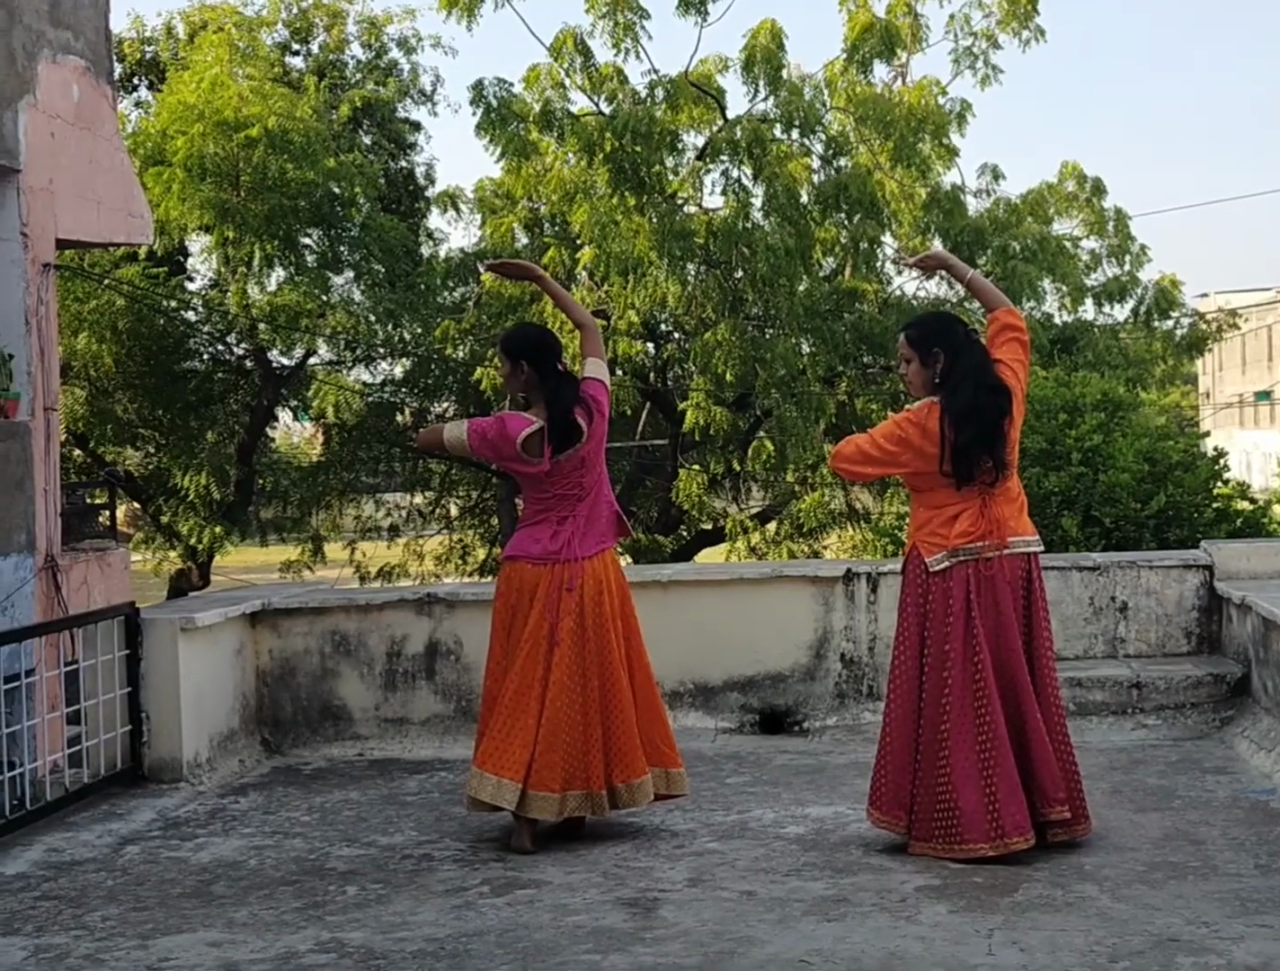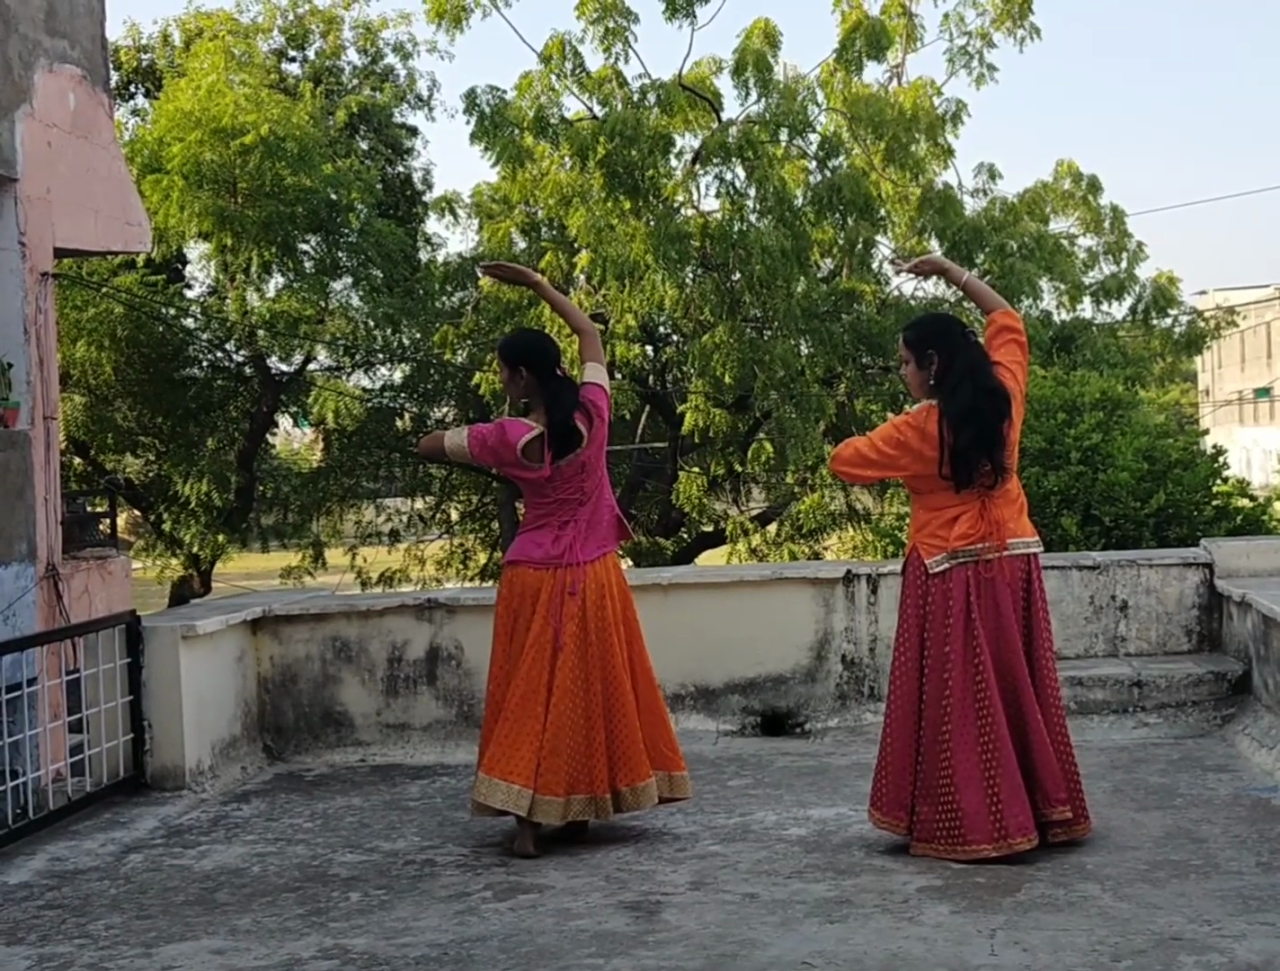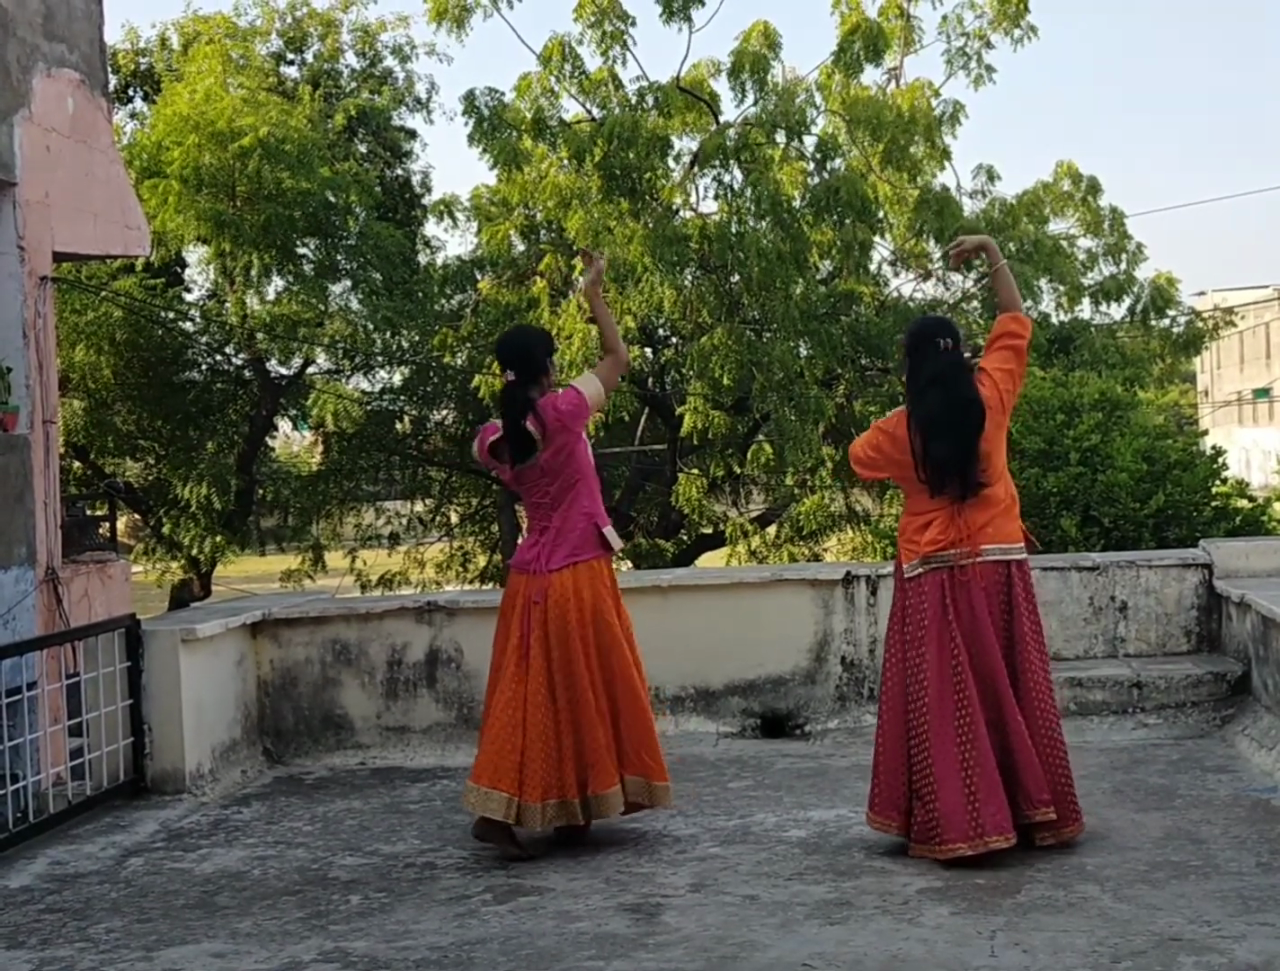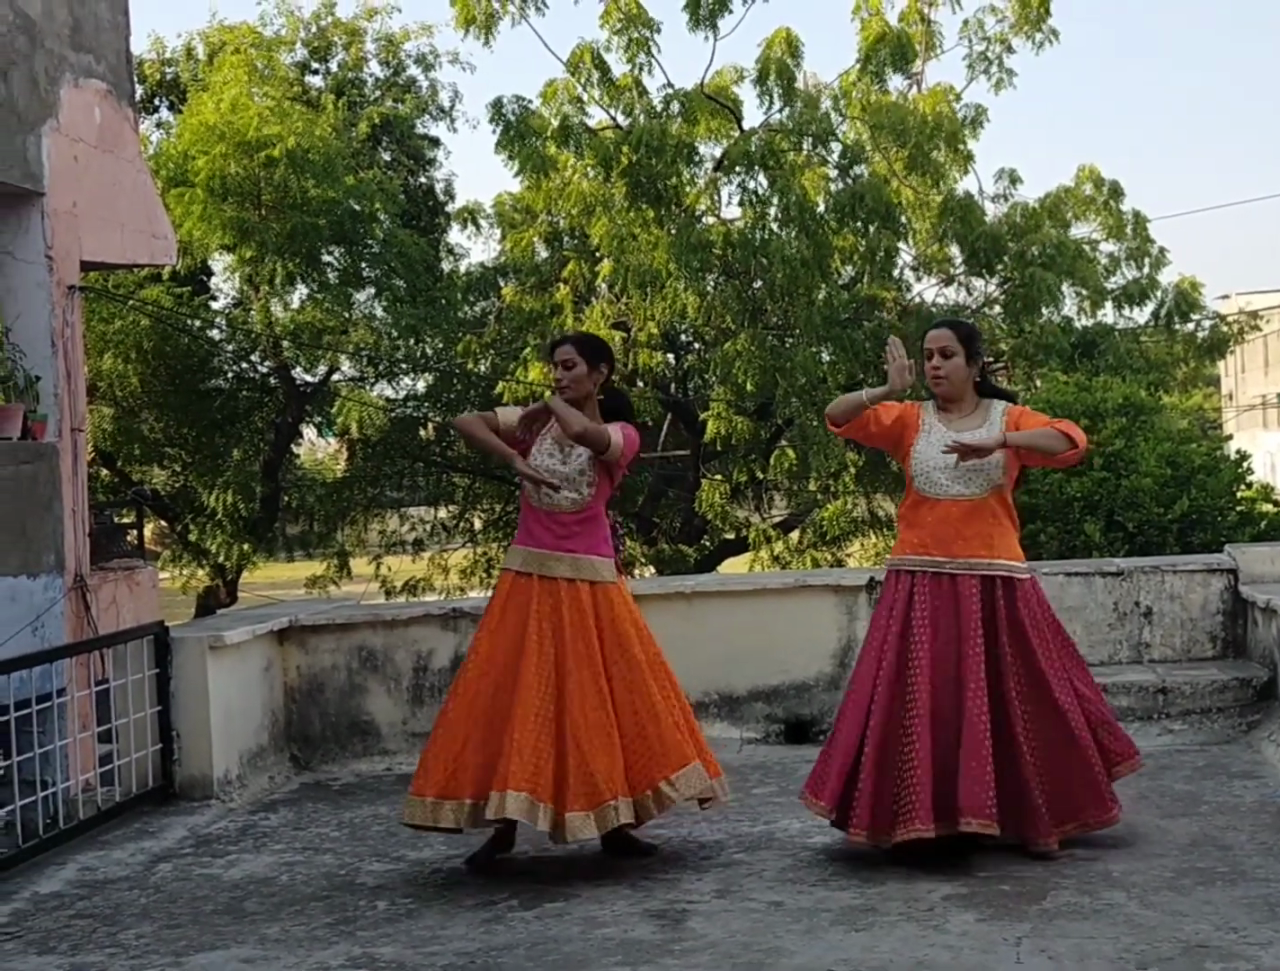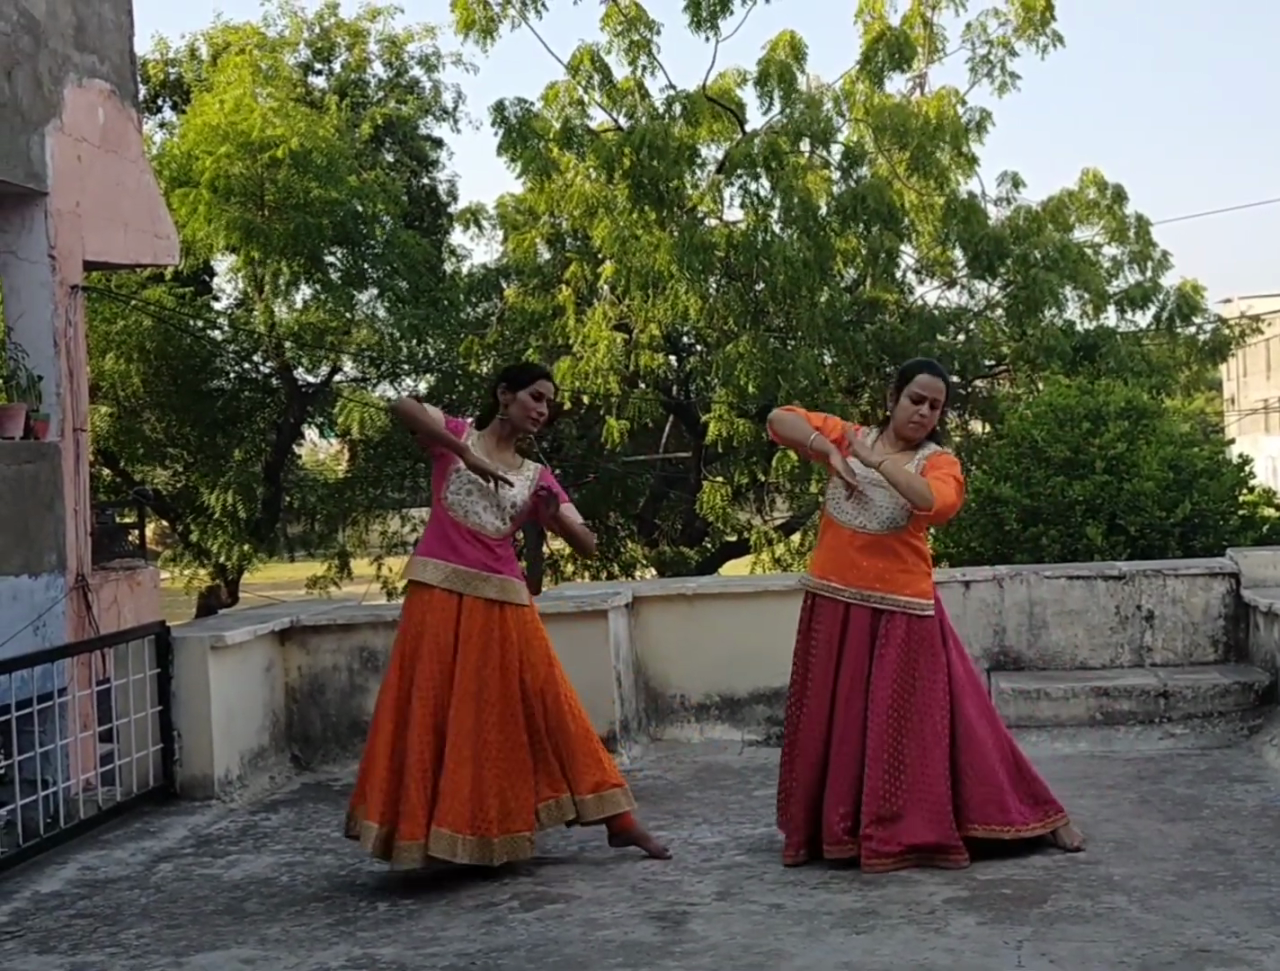
dt=1s
person 1, frame 1
left shoulder: (920, 425)
right shoulder: (1005, 396)
left elbow: (843, 457)
right elbow: (1009, 319)
left wrist: (888, 439)
right wrist: (955, 267)
left hip: (950, 574)
right hip: (1013, 562)
left knee: (957, 699)
right knee: (1019, 688)
left ankle: (968, 824)
right ankle: (1042, 810)
person 1, frame 2
left shoulder: (919, 428)
right shoulder: (1004, 397)
left elbow: (843, 460)
right elbow: (1006, 320)
left wrist: (886, 442)
right wrist: (951, 271)
left hip: (949, 576)
right hip: (1013, 563)
left knee: (957, 701)
right knee: (1019, 689)
left ankle: (968, 826)
right ankle: (1043, 809)
person 1, frame 3
left shoulder: (892, 429)
right shoulder: (986, 399)
left elbow: (861, 460)
right elbow: (1014, 325)
right wrist: (995, 256)
left hip: (930, 575)
right hip: (996, 567)
left knee: (940, 696)
right knee: (1007, 690)
left ankle: (949, 826)
right ankle: (1024, 811)
person 1, frame 4
left shoulder: (1010, 418)
right shoulder: (911, 419)
left elbow: (1072, 442)
right elbow: (839, 416)
left wrist: (994, 445)
right wrist: (889, 390)
left hip: (994, 580)
right hip: (921, 581)
left knee: (1017, 697)
right knee: (908, 697)
left ankle: (1037, 814)
right ankle: (897, 812)
person 1, frame 5
left shoulder: (938, 462)
right shoulder: (848, 437)
left elbow: (938, 505)
right elbow: (779, 419)
left wrist: (881, 463)
right wrist: (830, 448)
left hip: (901, 611)
right hip: (833, 605)
left knee: (917, 724)
right knee: (835, 722)
right ankle: (840, 829)
person 2, frame 1
left shoulder: (508, 432)
right shoulder: (591, 408)
left elbow: (425, 439)
right elbow: (590, 329)
right wrist: (540, 278)
left hip: (534, 576)
right hip: (593, 573)
left knee: (530, 689)
right knee: (589, 685)
left ankle: (526, 815)
right ankle: (577, 805)
person 2, frame 2
left shoulder: (509, 437)
right shoulder: (591, 413)
left elbow: (428, 446)
right elbow: (589, 333)
right wrist: (536, 283)
left hip: (535, 580)
right hip: (594, 576)
left knee: (533, 693)
right knee: (591, 689)
left ankle: (529, 817)
right ankle: (580, 807)
person 2, frame 3
left shoulder: (495, 436)
right shoulder: (559, 410)
left elbow: (484, 452)
right elbow: (618, 360)
right wrist: (595, 295)
left hip: (533, 572)
right hip: (579, 570)
left knee: (537, 691)
right knee: (589, 688)
left ankle: (510, 810)
right ankle: (576, 809)
person 2, frame 4
left shoulder: (621, 436)
right shoulder: (537, 420)
left elbow: (585, 435)
right elbow: (465, 421)
left wrist: (554, 407)
right wrist: (516, 459)
left hip: (589, 582)
right hip: (527, 578)
left knee: (612, 696)
right knee: (512, 699)
left ankle: (614, 825)
right ankle: (503, 827)
person 2, frame 5
left shoulder: (538, 477)
right shoulder: (454, 435)
left elbow: (586, 545)
right elbow: (401, 406)
left wrist: (558, 514)
right wrist: (465, 455)
left hip: (504, 602)
right hip: (439, 592)
left knee: (544, 713)
right knee: (437, 717)
left ankle: (620, 823)
right ankle: (456, 836)
